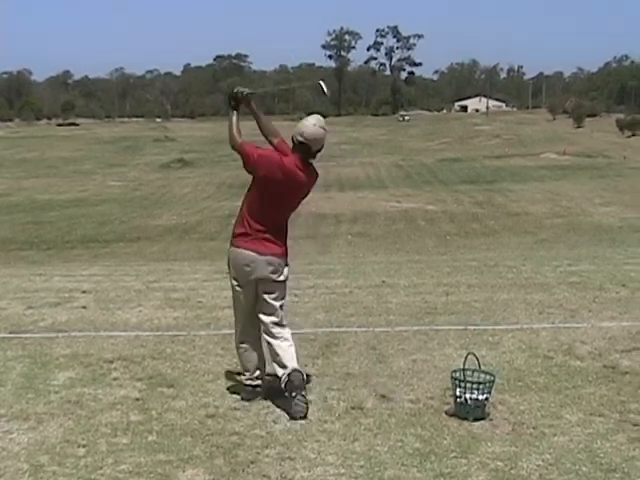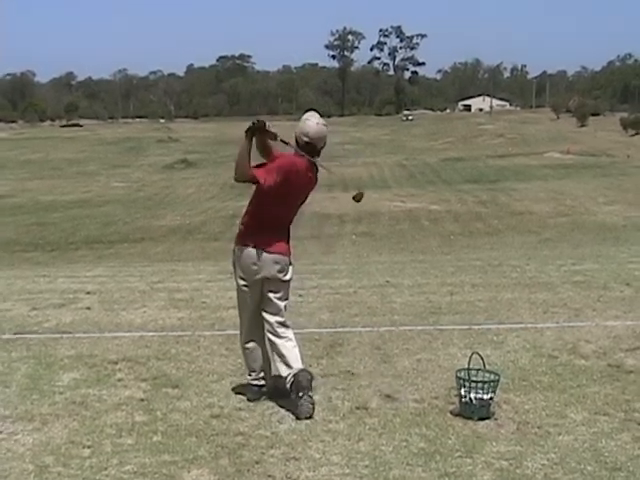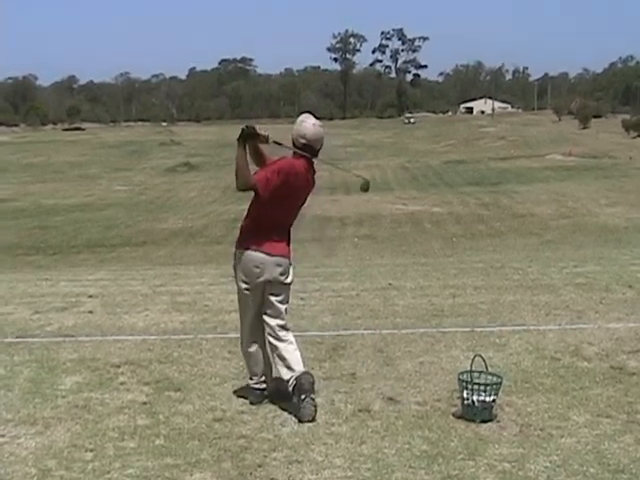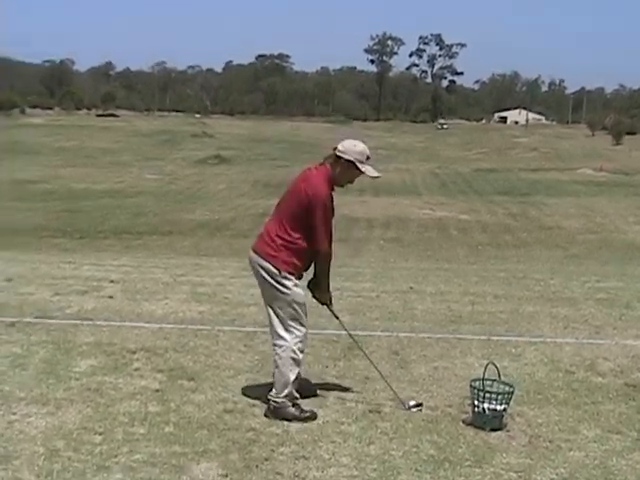
dt=0.4s
person 1, frame 1
left shoulder: (273, 163)
right shoulder: (310, 176)
left elbow: (235, 142)
right elbow: (275, 138)
left wrist: (236, 109)
right wrist: (251, 106)
left hip: (242, 251)
right hip: (274, 257)
left knee: (246, 323)
right knee: (274, 322)
left ankle: (252, 380)
right ankle: (289, 376)
person 1, frame 2
left shoulder: (290, 165)
right shoulder: (310, 172)
left elbow: (242, 175)
right elbow: (269, 158)
left wrist: (249, 137)
right wrist: (261, 137)
left hip: (250, 251)
right hip: (278, 255)
left knee: (250, 323)
right knee: (277, 323)
left ankle: (257, 381)
right ankle: (295, 376)
person 1, frame 3
left shoulder: (287, 168)
right shoulder: (306, 174)
left elbow: (244, 183)
left wrist: (243, 145)
left hip: (256, 257)
right hip: (278, 259)
left knee: (256, 323)
right knee: (278, 326)
left ankle: (262, 382)
right ankle: (298, 380)
person 1, frame 4
left shoulder: (313, 175)
right shoulder: (321, 192)
right elbow: (323, 247)
left wrist: (316, 279)
right wrist: (323, 286)
left hip: (266, 255)
right hip: (278, 265)
left knee: (288, 328)
right knee: (293, 334)
left ankle: (286, 381)
right ankle: (281, 401)
